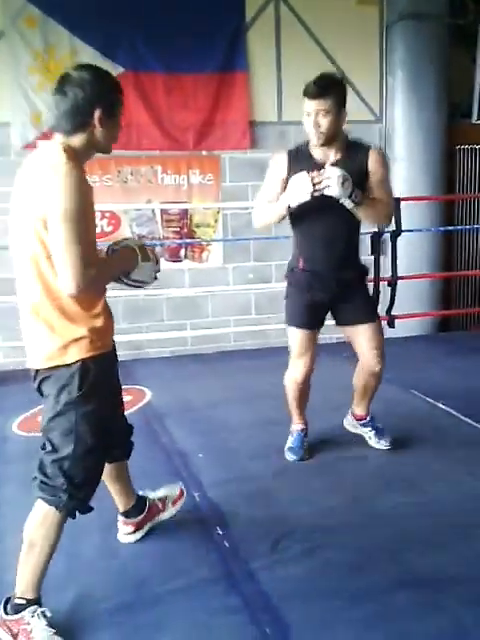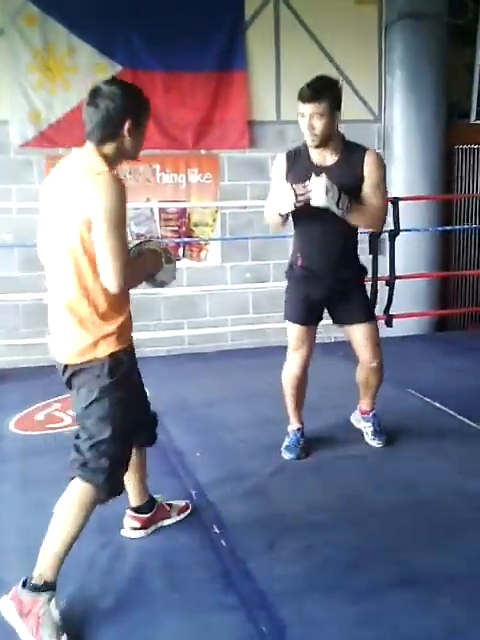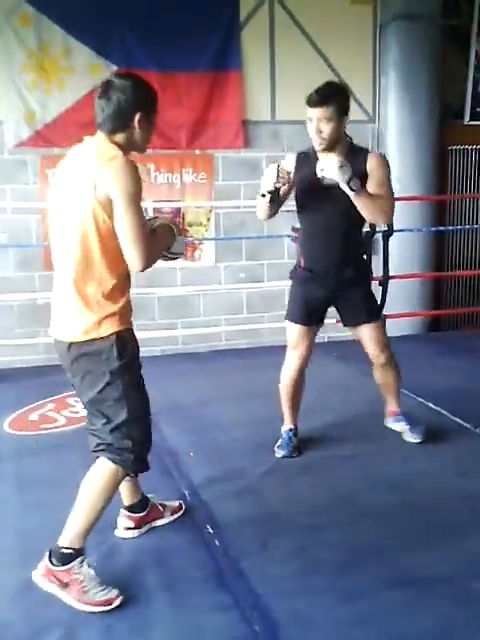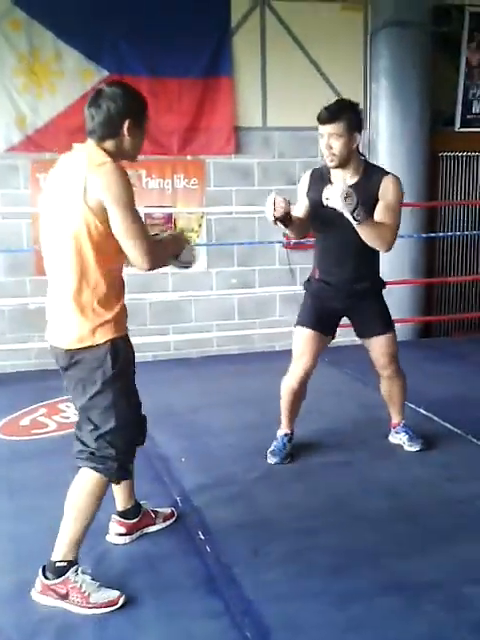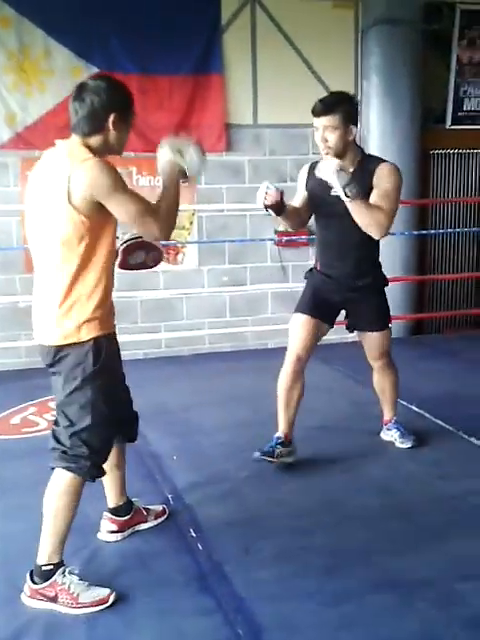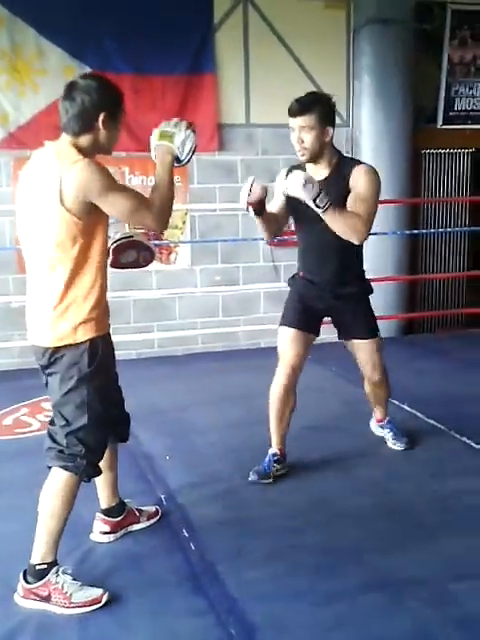
dt=0.2s
person 1, frame 1
right shoulder: (64, 176)
right elbow: (76, 281)
left wrist: (109, 262)
right wrist: (120, 261)
left hip: (83, 342)
right hip: (72, 351)
left knee: (110, 436)
right knee: (65, 479)
left ankle: (133, 512)
person 1, frame 2
left shoulder: (68, 170)
right shoulder: (103, 182)
right elbow: (115, 279)
left wrist: (133, 260)
right wrist: (148, 262)
left hip: (83, 335)
right hip: (98, 344)
left knee: (135, 424)
right knee: (98, 465)
left ankle: (142, 510)
person 1, frame 3
left shoulder: (74, 160)
right shoulder: (118, 166)
right elbow: (138, 258)
left wrist: (146, 236)
right wrist: (164, 236)
left hip: (73, 321)
right hip: (99, 327)
left knee: (126, 421)
right knee: (124, 441)
left ankle: (136, 510)
right ankle: (64, 560)
person 1, frame 4
left shoulder: (66, 167)
right shoulder: (107, 173)
right elbow: (144, 258)
left wrist: (150, 246)
right wrist: (173, 245)
left hip: (71, 327)
right hip: (93, 334)
left knee: (124, 425)
right knee: (106, 449)
left ankle: (128, 516)
right ankle: (58, 573)
person 1, frame 5
left shoulder: (51, 162)
right shoulder: (91, 170)
right elbow: (157, 226)
left wrist: (122, 255)
right wrist: (172, 174)
left hip: (64, 323)
right hip: (79, 332)
left knee: (115, 418)
right knee: (80, 448)
left ankle: (119, 512)
right ankle: (45, 576)
person 1, frame 6
left shoulder: (41, 163)
right shoulder: (81, 172)
right elbow: (154, 219)
left wrist: (108, 254)
right wrist: (165, 162)
left hip: (56, 324)
right hip: (74, 333)
left knee: (107, 420)
right knee: (74, 448)
left ankle: (112, 512)
right ankle: (38, 575)
person 2, frame 1
left shoulder: (368, 158)
right shoulder: (286, 161)
left elbow: (383, 216)
right elbow: (259, 219)
left wrist: (350, 195)
right wrist: (291, 198)
left hip: (349, 279)
right hip: (306, 279)
left knee: (374, 361)
right knee: (301, 367)
left ankle: (360, 416)
right ankle: (299, 427)
person 2, frame 2
left shoulder: (366, 160)
right shoulder: (286, 161)
left elbow: (376, 221)
right elbow: (270, 220)
left wrist: (338, 202)
right wrist: (285, 205)
left hip: (347, 278)
right hip: (304, 277)
left knee: (371, 359)
right knee: (297, 361)
left ankle: (365, 413)
right ankle: (295, 428)
person 2, frame 3
left shoulder: (371, 161)
right shoulder: (295, 162)
left elbow: (383, 215)
right elbow: (264, 214)
left wrist: (348, 181)
right wrist: (269, 189)
left hip: (351, 278)
right hip: (309, 276)
left knee: (381, 355)
right knee: (296, 360)
left ankle: (395, 414)
right ankle: (289, 428)
person 2, frame 4
left shoulder: (385, 182)
right shoulder: (311, 180)
left elbow: (385, 241)
right elbow: (300, 230)
left wrist: (352, 209)
right wrist: (281, 216)
left hip: (365, 291)
right hip: (323, 288)
left knee: (388, 367)
right knee: (299, 370)
left ankle: (398, 426)
right ankle: (285, 433)
person 2, frame 5
left shoulder: (383, 171)
right shoulder: (310, 173)
left elbow: (380, 227)
right elbow: (299, 221)
left wrist: (344, 187)
right wrist: (278, 204)
left hip: (366, 285)
right hip: (323, 280)
left knee: (381, 360)
right knee: (295, 355)
left ankle: (390, 423)
right ankle: (283, 439)
person 2, frame 6
left shoulder: (360, 174)
right shoulder: (288, 177)
left elbow: (358, 231)
right elbow: (274, 230)
left wrist: (315, 197)
right wrist: (258, 207)
left hip: (350, 290)
right hip: (306, 288)
left knee: (374, 370)
right knee: (287, 369)
left ankle: (381, 419)
right ankle: (277, 455)
